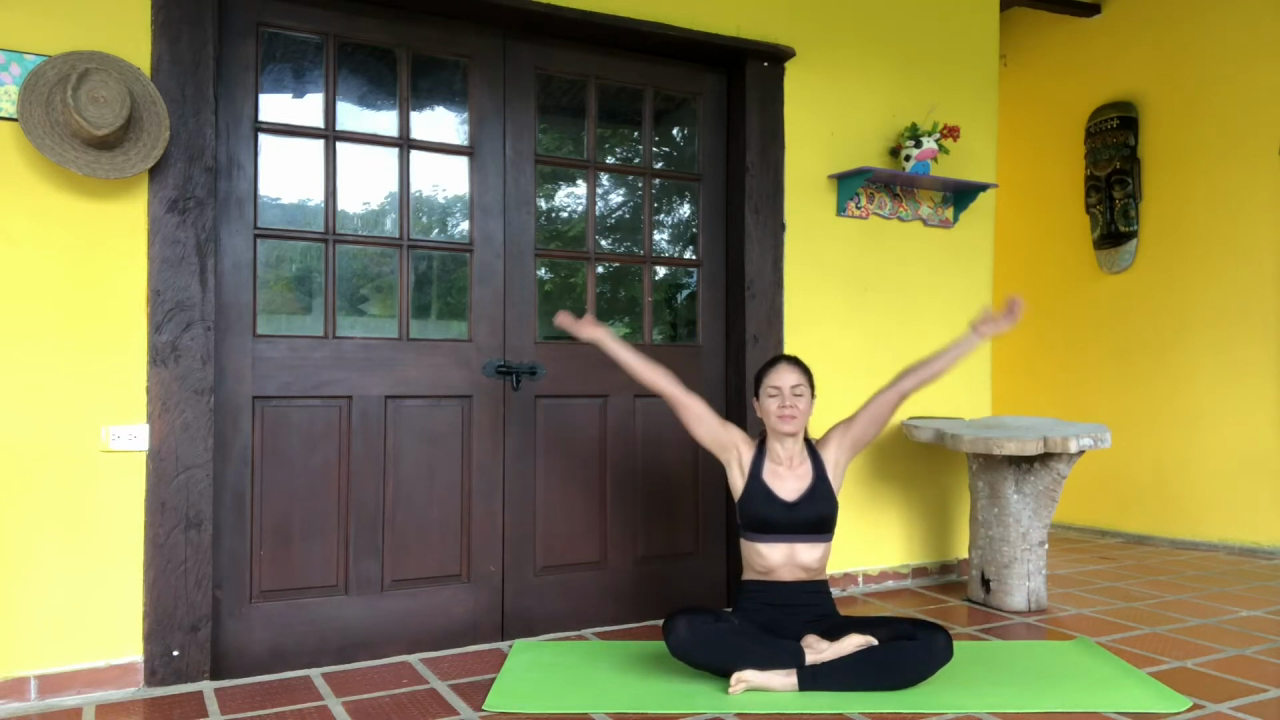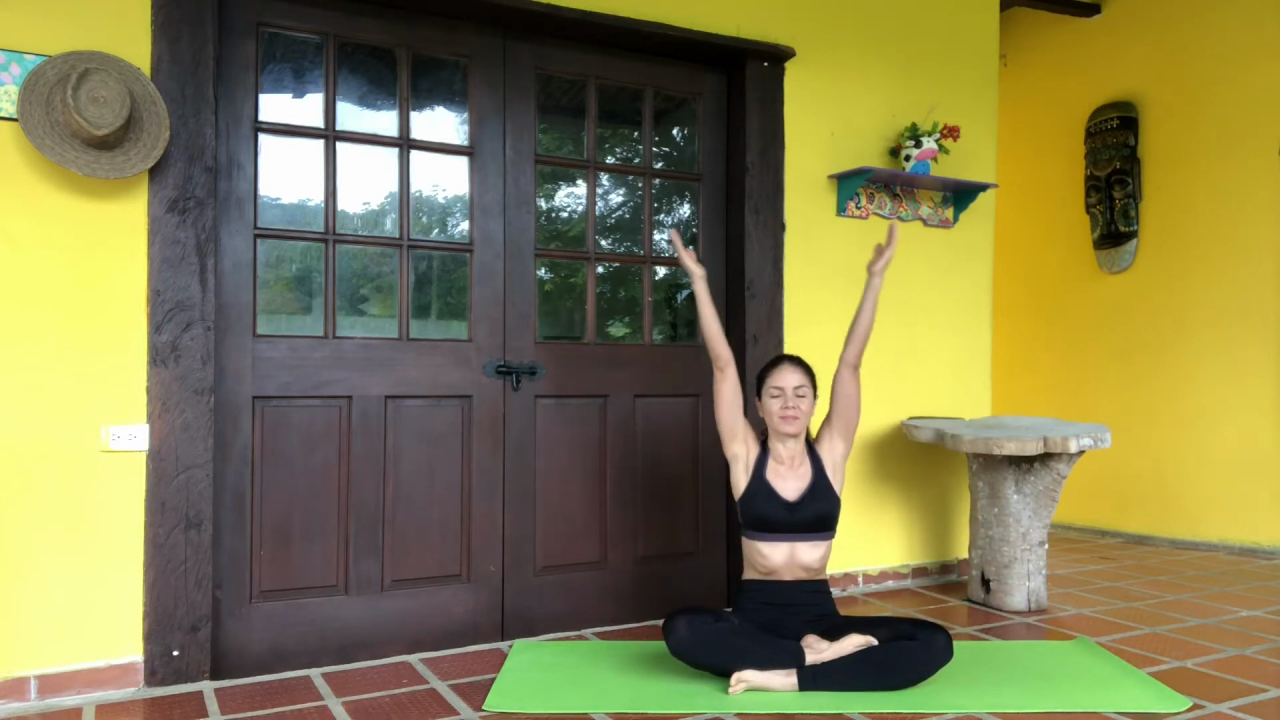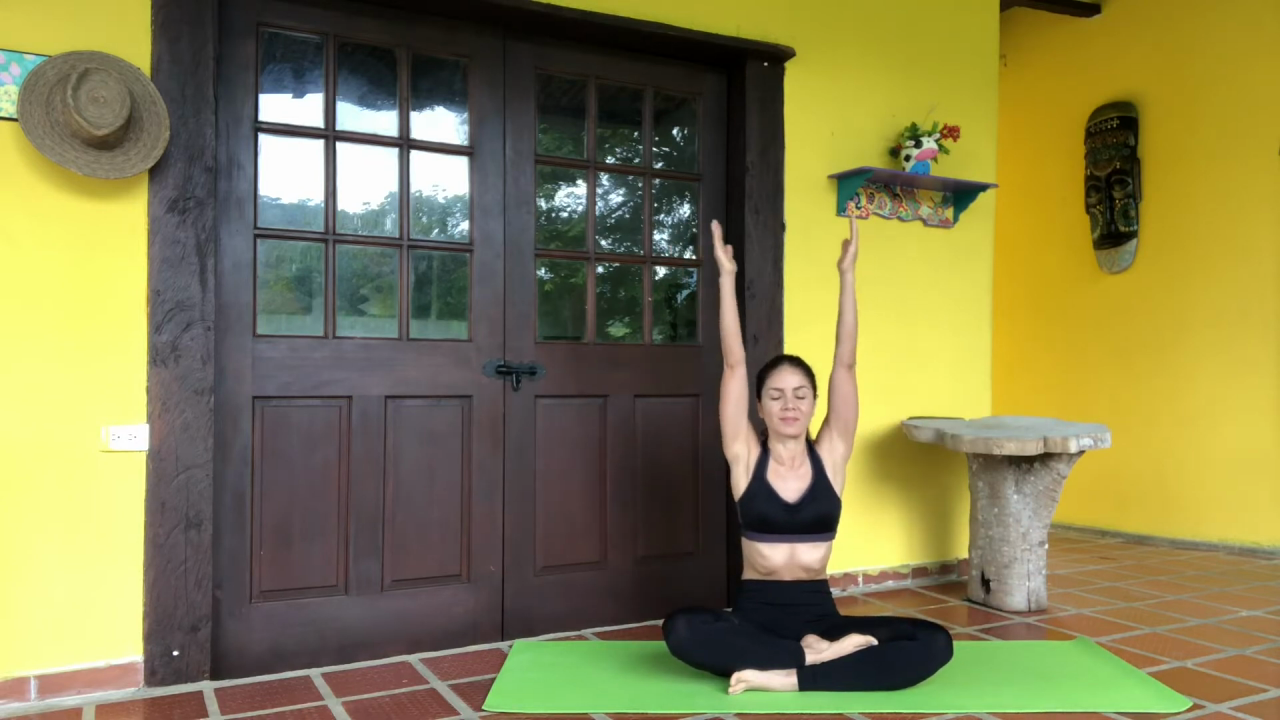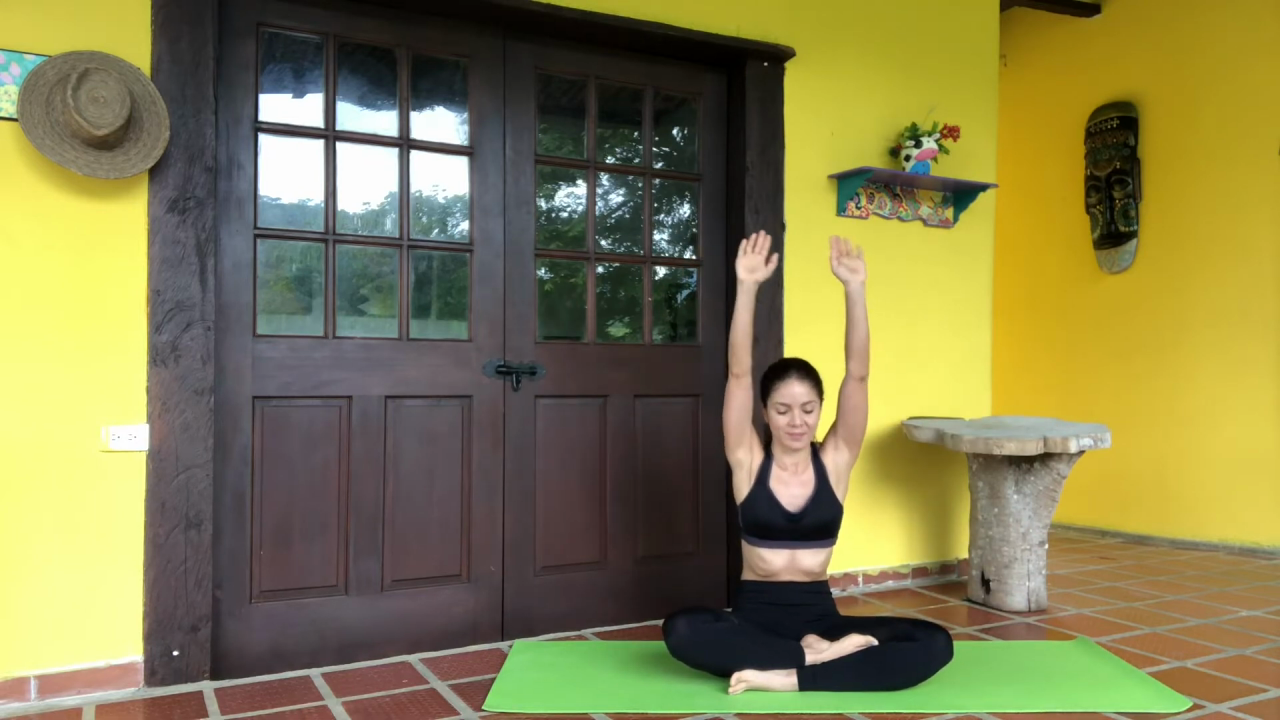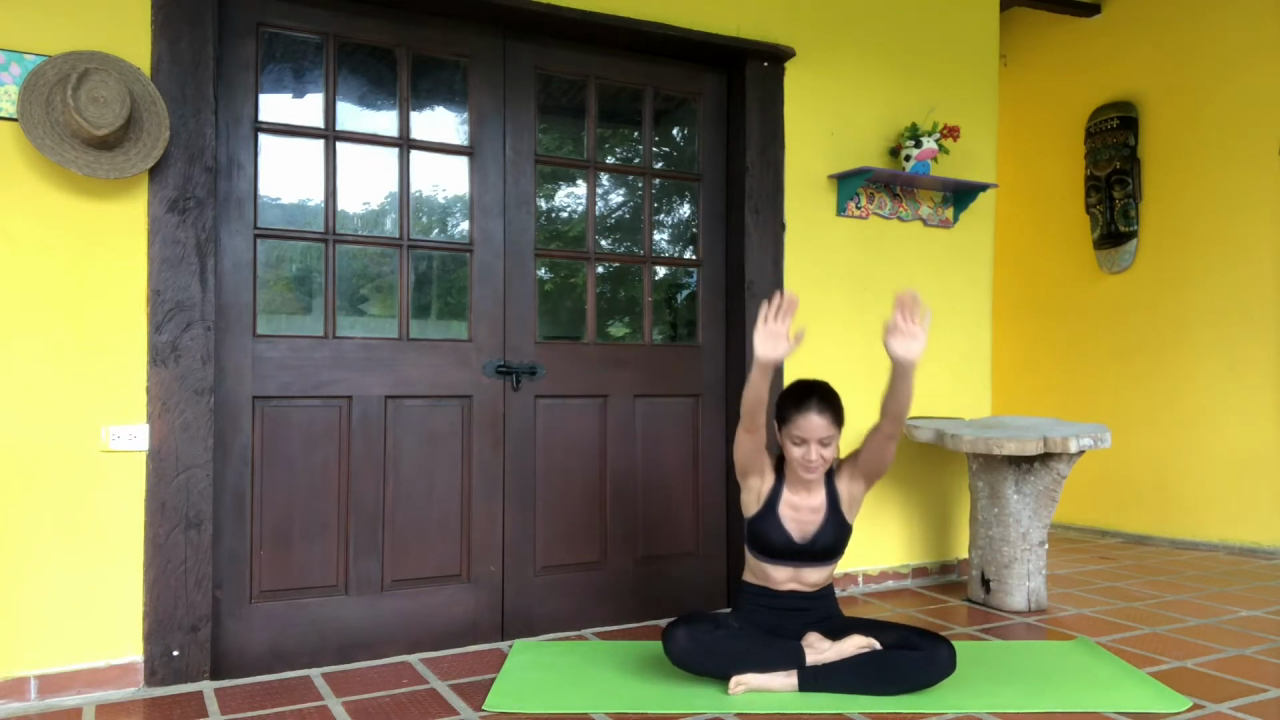
dt=0.5s
person 1, frame 1
left shoulder: (832, 454)
right shoulder: (739, 454)
left elbow: (899, 390)
right elbow: (673, 392)
left wrist: (975, 335)
right wrist: (603, 338)
left hip: (818, 612)
right hip: (753, 614)
left knee: (934, 644)
right knee: (682, 630)
left ankle: (787, 674)
right ankle: (817, 653)
person 1, frame 2
left shoulder: (830, 455)
right shoulder: (746, 455)
left elbow: (850, 363)
right elbow: (724, 365)
left wrist: (874, 278)
right wrist: (699, 281)
left hip: (819, 613)
right hip: (755, 613)
left knee: (934, 644)
right knee: (682, 629)
left ankle: (788, 675)
right ankle: (816, 655)
person 1, frame 3
left shoulder: (830, 456)
right shoulder: (746, 456)
left elbow: (845, 364)
right elbow: (734, 365)
left wrist: (846, 274)
right wrist: (726, 276)
left hip: (819, 612)
right hip: (755, 614)
left knee: (934, 644)
right knee: (682, 630)
left ankle: (786, 676)
right ankle: (816, 656)
person 1, frame 4
left shoulder: (834, 460)
right shoulder: (749, 459)
left elbow: (858, 375)
right elbow: (739, 373)
left wrist: (854, 289)
right wrist: (746, 288)
left hip: (819, 614)
right hip: (755, 615)
left knee: (935, 645)
right knee: (682, 630)
left ankle: (787, 676)
right ankle: (817, 656)
person 1, frame 5
left shoulder: (849, 482)
right shoulder: (759, 478)
left elbow: (889, 430)
right elbow: (750, 425)
left wrist: (903, 365)
right wrist: (764, 364)
left hip: (822, 617)
right hip: (756, 617)
left knee: (937, 656)
right knee: (682, 639)
left ankle: (786, 676)
right ankle: (815, 654)
